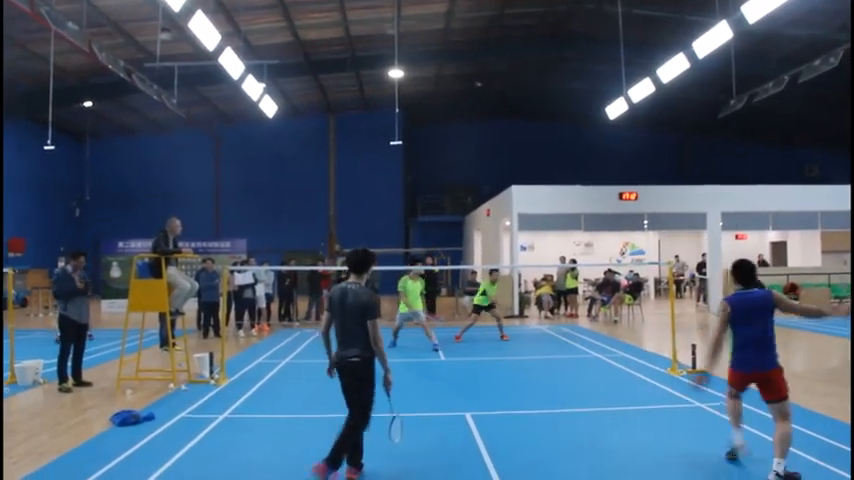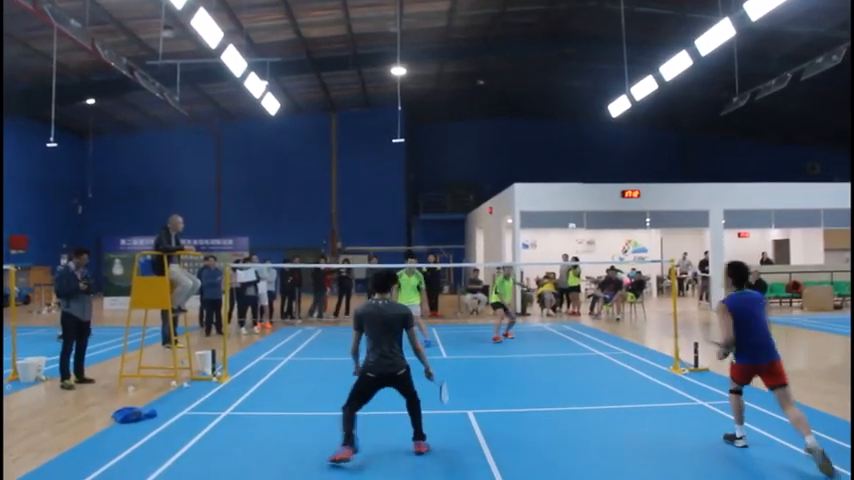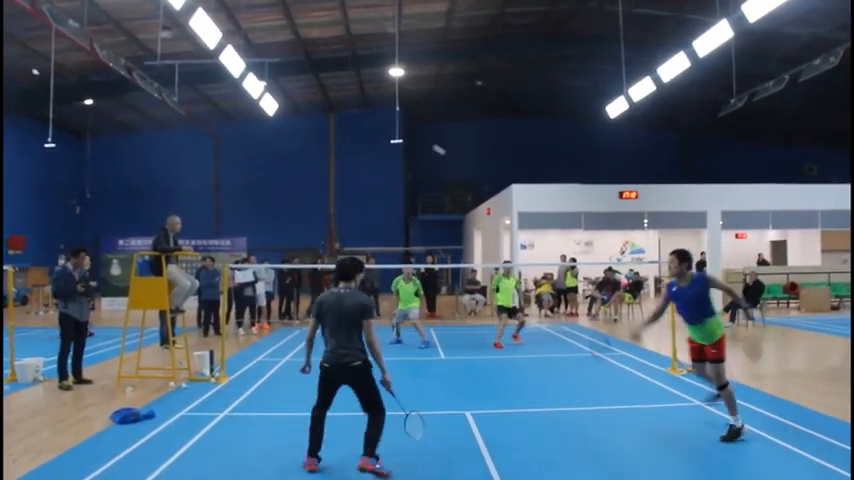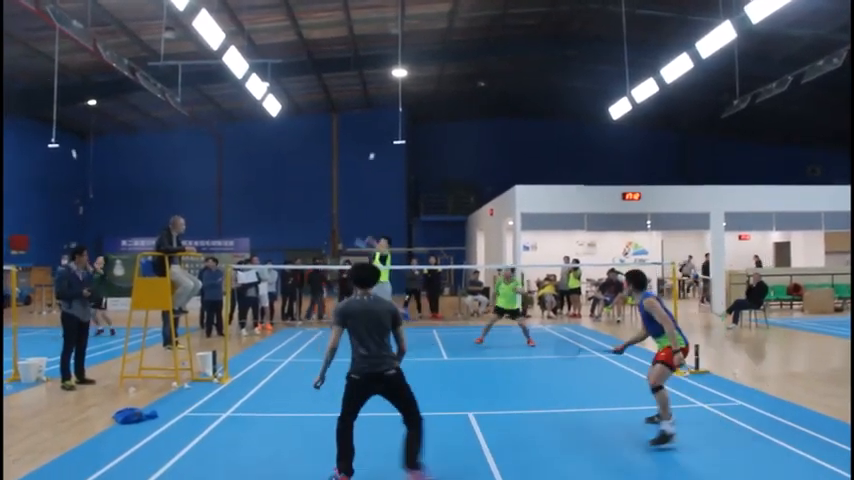
dt=0.5s
person 1, frame 1
left shoulder: (335, 292)
right shoulder: (368, 297)
left elbow: (324, 330)
right elbow: (375, 340)
left wrist: (331, 358)
right wrist: (387, 370)
left hip: (342, 361)
right hip: (361, 362)
left knee: (356, 413)
right knee: (360, 416)
person 1, frame 2
left shoulder: (362, 311)
right shoulder: (403, 311)
left elbow: (354, 347)
right elbow: (416, 345)
left wrist: (357, 366)
right wrist: (427, 367)
left hip: (372, 371)
right hip: (398, 370)
left knee: (350, 407)
right knee: (412, 400)
left ankle: (347, 447)
right ankle: (419, 442)
person 1, frame 3
left shoulder: (323, 299)
right shoulder: (364, 301)
left elbow: (310, 336)
right elbow: (370, 340)
left wrist: (307, 360)
right wrist: (384, 371)
left hip: (330, 364)
right hip: (356, 364)
left knee: (319, 410)
right knee: (376, 410)
left ankle: (312, 458)
right ankle: (368, 458)
person 1, frame 4
left shoulder: (344, 308)
right shoulder: (390, 307)
left elbow: (333, 345)
right elbow: (403, 348)
left wrist: (322, 374)
left hip: (359, 375)
right hip: (389, 373)
left knee: (346, 421)
right knee: (414, 420)
person 2, frame 1
left shoulder: (728, 303)
right shoulder: (770, 297)
left elbow: (718, 339)
right elbow: (804, 311)
left wrist: (707, 370)
right wrist: (833, 312)
left hip: (741, 366)
right hip: (768, 367)
left knee: (733, 395)
right knee: (783, 420)
left ankle: (738, 440)
person 2, frame 2
left shoulder: (724, 306)
right shoulder: (757, 298)
left elbow: (728, 338)
left wrist: (724, 351)
left hip: (748, 359)
right hip: (770, 358)
left knee: (735, 389)
right knee: (789, 406)
left ankle: (739, 435)
right ankle: (812, 445)
person 2, frame 3
left shoulder: (704, 279)
right shoulder: (670, 288)
left elbow: (729, 290)
right elbow: (658, 311)
left wrist: (745, 308)
right wrist: (641, 327)
left hip: (713, 335)
right hip: (695, 336)
left knee: (719, 380)
right knee: (699, 371)
left ankle: (737, 424)
right ankle: (720, 391)
person 2, frame 4
left shoulder: (648, 300)
right shoulder: (644, 300)
left elbow: (668, 323)
right elbow: (647, 331)
left wrist: (677, 350)
right wrist: (625, 345)
left hip: (674, 346)
right hip: (666, 346)
left knee: (655, 382)
right knee: (653, 378)
left ankle: (668, 429)
right ankle: (664, 415)
person 3, frame 1
left shoulder: (82, 274)
right shoulder: (61, 274)
left elbow: (88, 292)
right elbow: (57, 294)
left wrist: (87, 290)
right wrist: (75, 287)
left hip: (82, 316)
right hip: (67, 316)
left knee: (80, 349)
right knee: (65, 349)
left ankle: (77, 378)
right ankle: (63, 382)
person 3, frame 2
left shoulder: (85, 272)
right shoulder: (63, 271)
left elbow: (91, 290)
right elbow: (59, 292)
left wrist: (88, 288)
right wrist: (77, 287)
left hip: (85, 314)
right hip: (70, 314)
left knee: (82, 346)
right knee: (68, 346)
left ankle: (79, 375)
right ankle: (65, 378)
person 3, frame 3
left shoulder: (83, 273)
right shoulder: (61, 272)
left elbow: (90, 291)
right elbow: (56, 293)
left wrist: (87, 289)
right wrist: (74, 289)
left hip: (82, 314)
right hip: (68, 314)
left knee: (80, 347)
right knee: (66, 347)
left ankle: (77, 376)
right ankle: (63, 379)
person 3, frame 4
left shoulder: (85, 273)
right shoulder: (64, 272)
right elbow: (60, 294)
left wrist: (90, 294)
right wrist: (80, 293)
left hip: (84, 314)
right hip: (70, 314)
left knee: (82, 347)
right knee: (69, 347)
left ankle: (80, 376)
right ankle: (65, 379)
person 4, frame 1
left shoulder: (174, 239)
right shoulder: (161, 237)
left elbow: (174, 253)
right elbow: (162, 251)
left wrist: (183, 252)
right wrist: (181, 250)
left hip: (173, 269)
right hip: (162, 270)
left knee: (194, 286)
right knee: (184, 286)
left ankle: (176, 307)
right ankle: (171, 309)
person 4, frame 2
left shoulder: (176, 236)
right shoulder: (163, 234)
left elbow: (176, 250)
right elbow: (164, 248)
left wrist: (185, 249)
right wrist: (183, 248)
left hip: (175, 266)
right hip: (164, 267)
left knee: (196, 283)
right knee: (186, 283)
left ankle: (178, 305)
right ankle: (173, 306)
person 4, frame 3
left shoulder: (174, 236)
right shoulder: (161, 235)
left elbow: (174, 250)
right elbow: (162, 248)
left wrist: (184, 249)
right wrist: (181, 248)
left hip: (173, 266)
right hip: (162, 268)
left knee: (194, 284)
right knee: (185, 284)
left ankle: (176, 305)
right ankle: (171, 307)
person 4, frame 4
left shoulder: (177, 237)
right shoulder: (164, 235)
left elbow: (177, 251)
right elbow: (165, 249)
left wrist: (186, 250)
right wrist: (184, 249)
left hip: (176, 267)
right hip: (165, 268)
left knee: (197, 284)
right knee: (188, 285)
left ankle: (179, 306)
right ankle: (174, 307)
